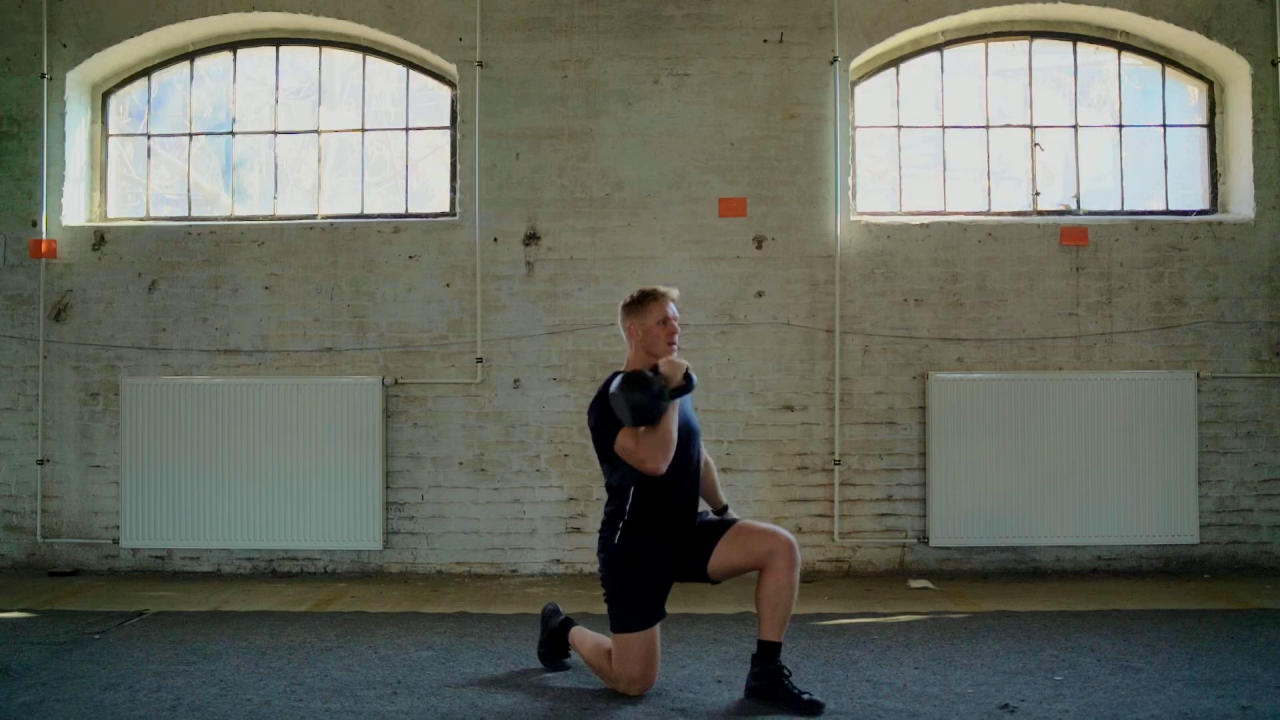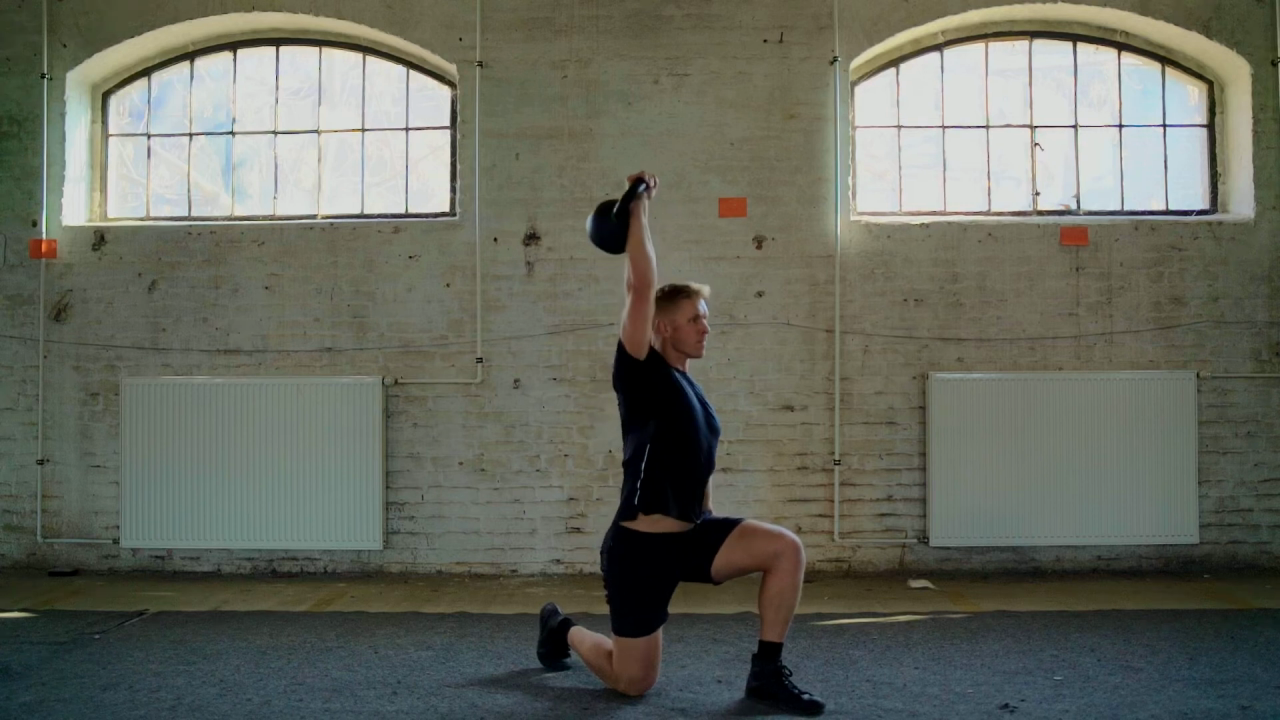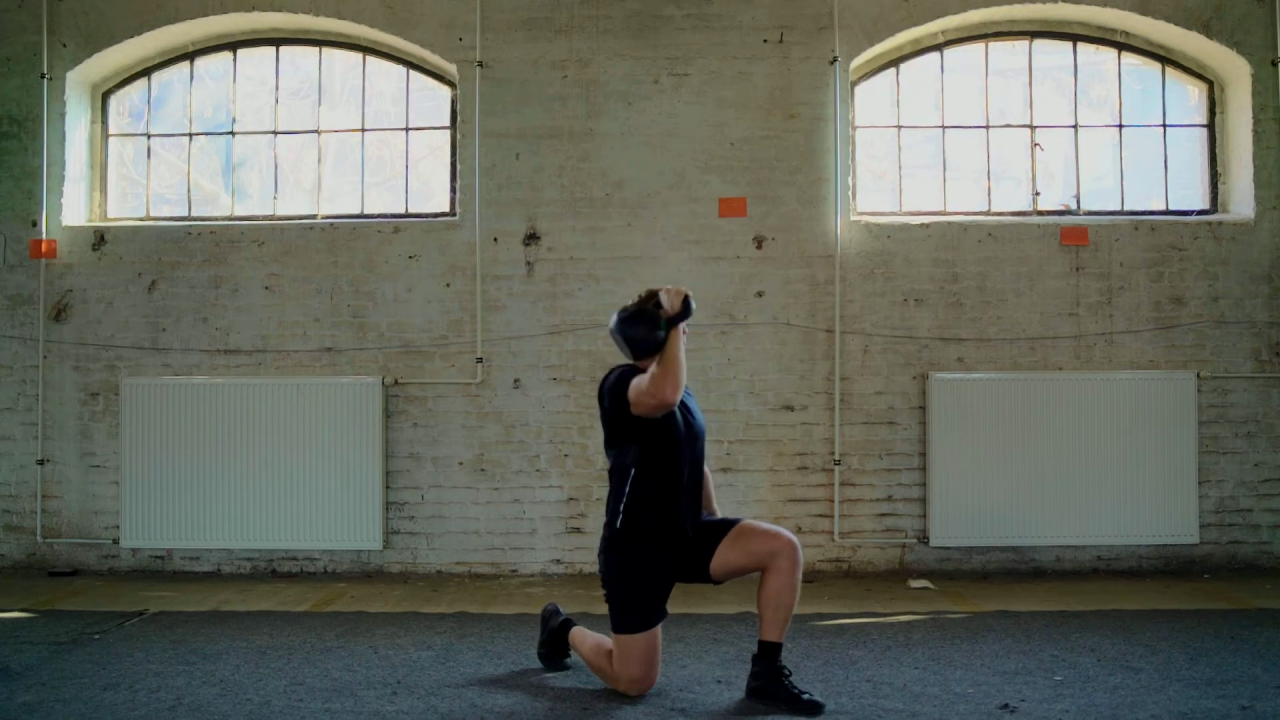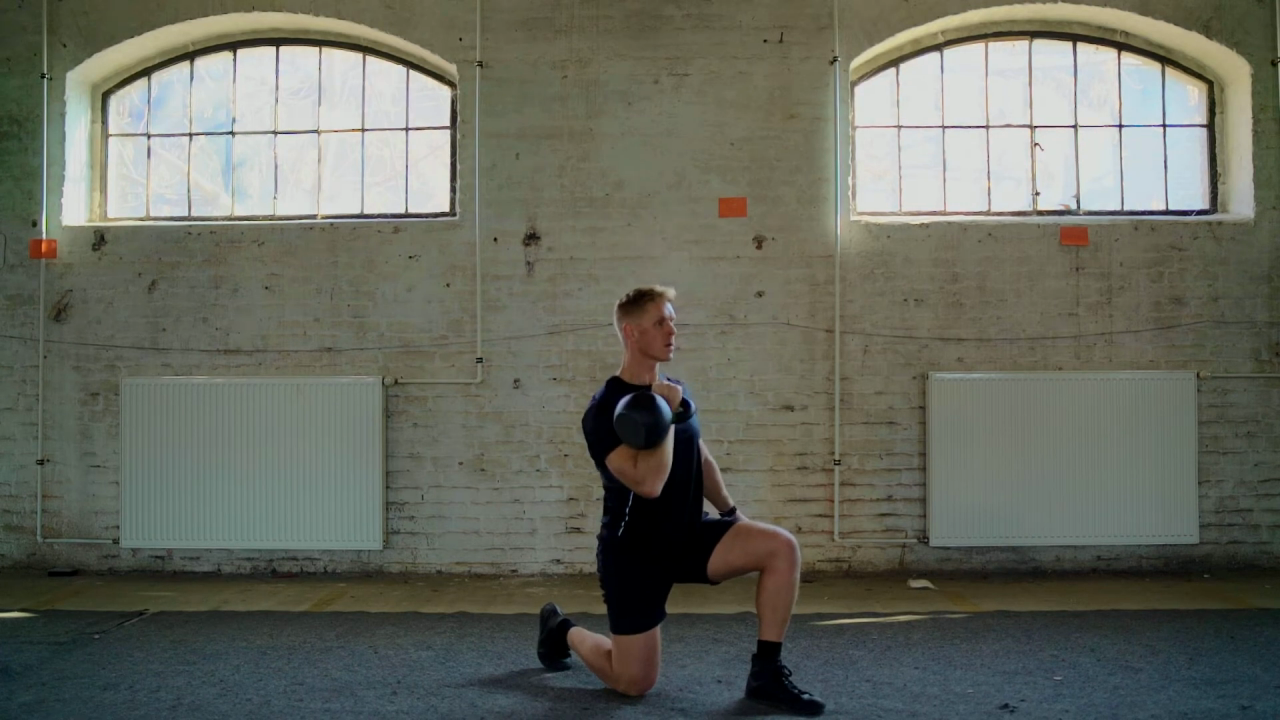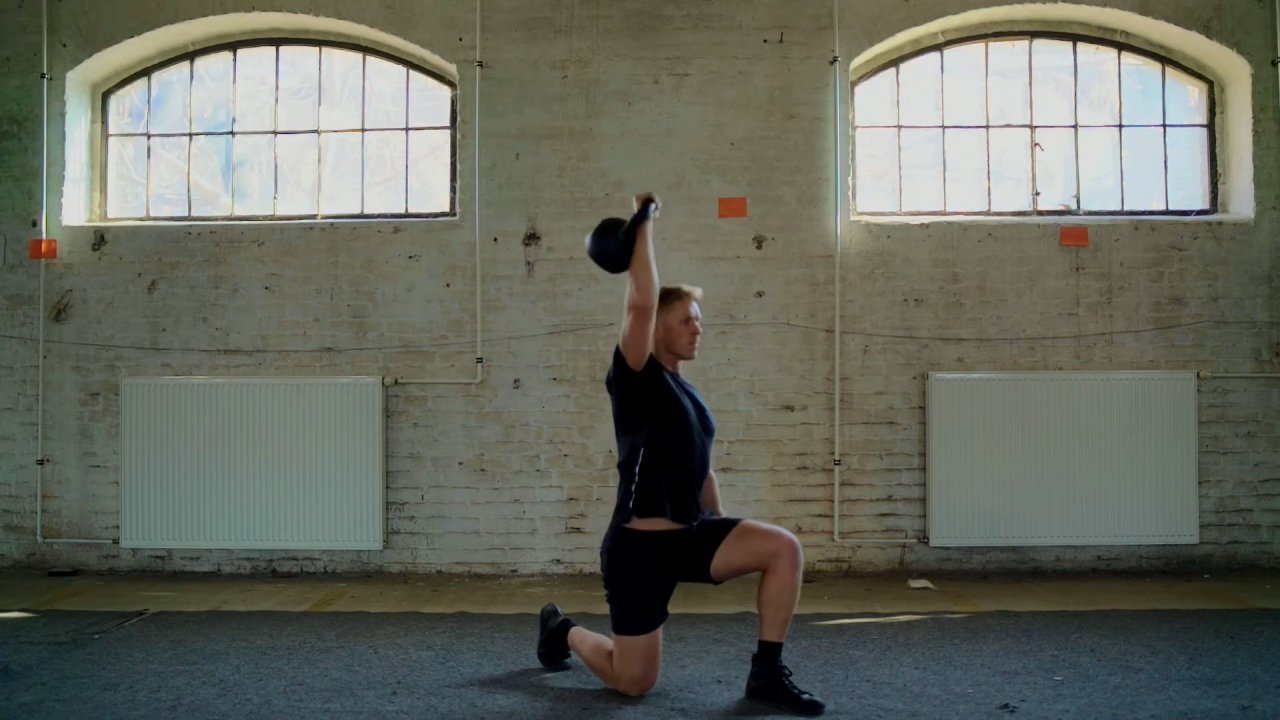
dt=1s
person 1, frame 1
left shoulder: (671, 387)
right shoulder: (613, 400)
right elbow: (655, 461)
left wrist: (723, 511)
right wrist: (671, 391)
left hip: (685, 533)
right hip: (634, 549)
left knee: (779, 547)
right knee: (635, 682)
left ankle: (766, 672)
right ankle: (564, 629)
person 1, frame 2
left shoulder: (689, 391)
right shoulder: (641, 374)
right elbow: (640, 288)
left wrist: (709, 529)
right wrist: (638, 209)
left hip: (688, 537)
right hip: (640, 548)
left knee: (785, 549)
left ankle: (766, 672)
right ankle: (561, 629)
person 1, frame 3
left shoulder: (683, 397)
right shoulder: (620, 384)
right elbow: (665, 394)
left wrist: (717, 528)
right wrist: (669, 319)
left hip: (685, 535)
right hip: (636, 548)
left knee: (783, 547)
right knee: (634, 682)
left ankle: (766, 674)
right ankle: (563, 631)
person 1, frame 4
left shoulder: (674, 390)
right shoulder: (606, 411)
left elbow: (700, 459)
right elbow: (649, 483)
left wrist: (731, 513)
right wrist: (665, 413)
left hip: (686, 534)
right hip: (634, 551)
left knee: (781, 548)
right knee: (634, 683)
left ankle: (766, 673)
right ankle: (563, 631)
person 1, frame 5
left shoulder: (688, 395)
right shoulder: (634, 380)
right elbow: (641, 306)
left wrist: (725, 541)
right wrist: (643, 226)
left hip: (689, 534)
right hip: (640, 547)
left knee: (784, 548)
left ankle: (767, 672)
right ankle: (563, 630)
